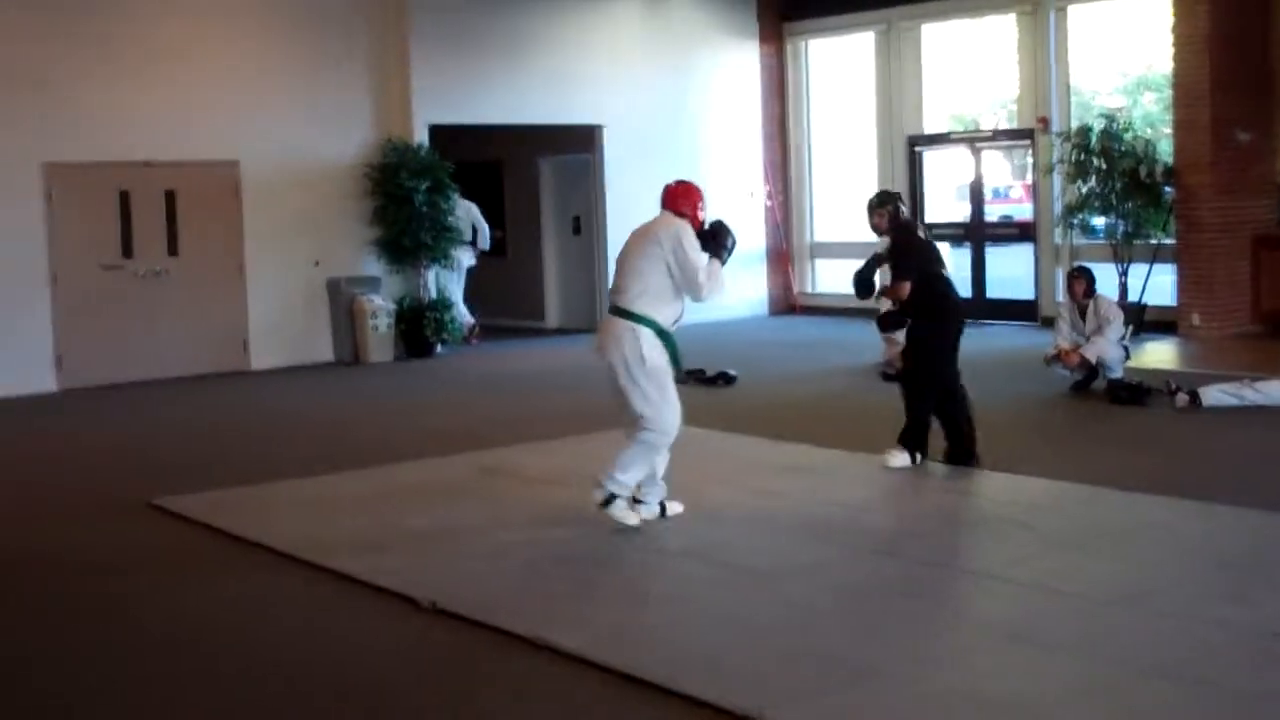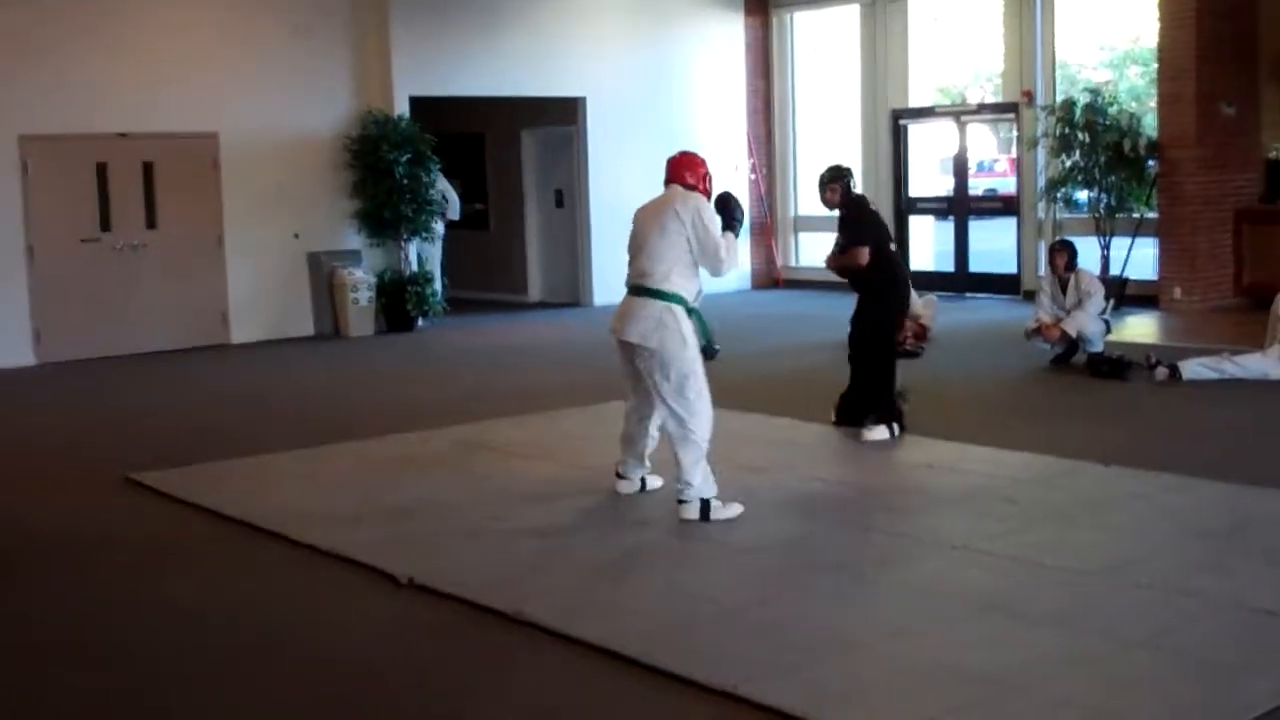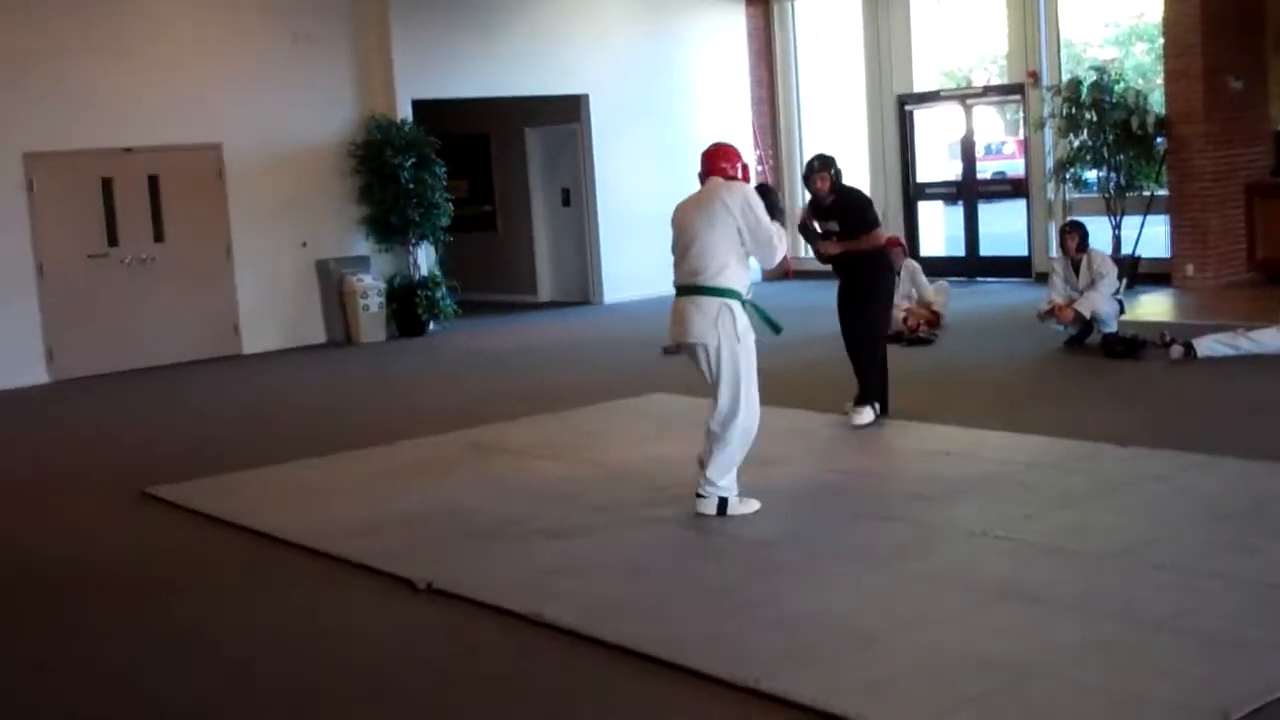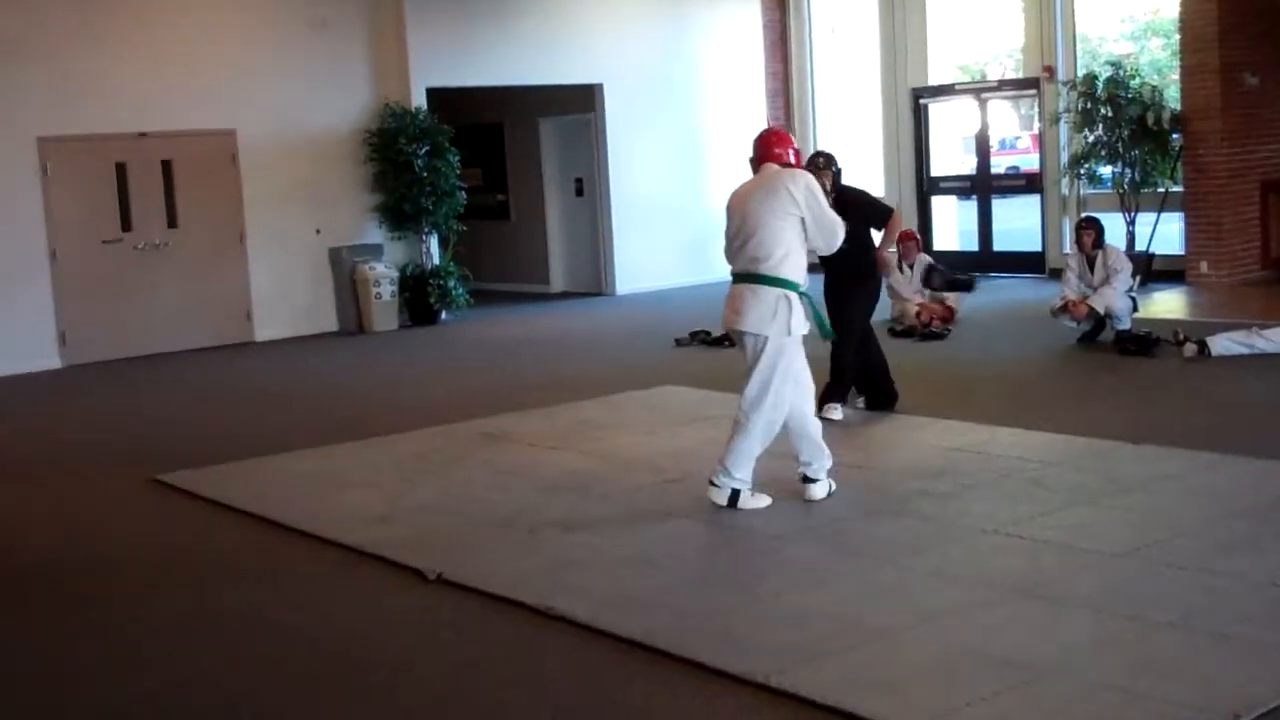
dt=0.3s
person 1, frame 1
left shoulder: (648, 232)
right shoulder: (677, 230)
right elbow: (700, 288)
left wrist: (702, 251)
right wrist: (718, 255)
left hip: (633, 333)
right hip: (636, 337)
left knee: (660, 417)
right knee: (662, 420)
left ankle: (647, 498)
right ankle: (613, 489)
person 1, frame 2
left shoulder: (647, 211)
right shoulder: (693, 203)
right elbow: (719, 264)
right wrist: (731, 227)
left hip: (635, 313)
right hip: (664, 317)
left knee: (646, 399)
right knee: (692, 409)
left ankle: (630, 473)
right ankle: (695, 498)
person 1, frame 3
left shoulder: (685, 207)
right shoulder: (738, 194)
right elbow: (769, 254)
right wrist: (776, 218)
left hip: (688, 309)
right hip: (719, 312)
left knee: (730, 398)
right knee: (739, 407)
left ankle: (711, 463)
right ankle: (714, 493)
person 1, frame 4
left shoulder: (740, 194)
right shoulder: (799, 181)
right elbow: (829, 240)
right wrist: (820, 199)
left hip: (743, 298)
right hip: (774, 302)
left knee: (796, 387)
right knee: (766, 399)
left ankle: (815, 474)
right ankle: (729, 484)
person 2, frame 1
left shoulder: (907, 243)
right shoulder: (903, 236)
left elbow: (902, 291)
right elbow: (890, 256)
left wrist: (887, 291)
left hip: (938, 317)
right hip: (939, 314)
left knee: (916, 379)
right knee: (943, 382)
left ankle: (912, 447)
right ankle: (962, 450)
person 2, frame 2
left shoulder: (858, 214)
right shoulder: (850, 211)
left elbow: (860, 258)
left wrist: (836, 262)
right wrist: (839, 259)
left hip: (889, 291)
right hip: (873, 290)
left knee: (877, 353)
right knee: (860, 348)
left ankle: (888, 419)
right ankle: (852, 409)
person 2, frame 3
left shoulder: (854, 200)
right shoulder: (819, 202)
left elbow: (878, 238)
right elbow: (808, 218)
left wrist: (838, 246)
right wrist: (816, 241)
left hip: (875, 276)
right hip: (850, 278)
left knee: (867, 336)
right knee: (853, 337)
left ankle: (871, 399)
right ankle: (870, 395)
person 2, frame 4
left shoulder: (855, 199)
left elbow: (894, 219)
left wrist: (881, 251)
left hip: (861, 276)
right hip: (834, 277)
left knee: (846, 335)
right knee: (861, 336)
left ankle: (836, 397)
right ankle: (881, 394)
